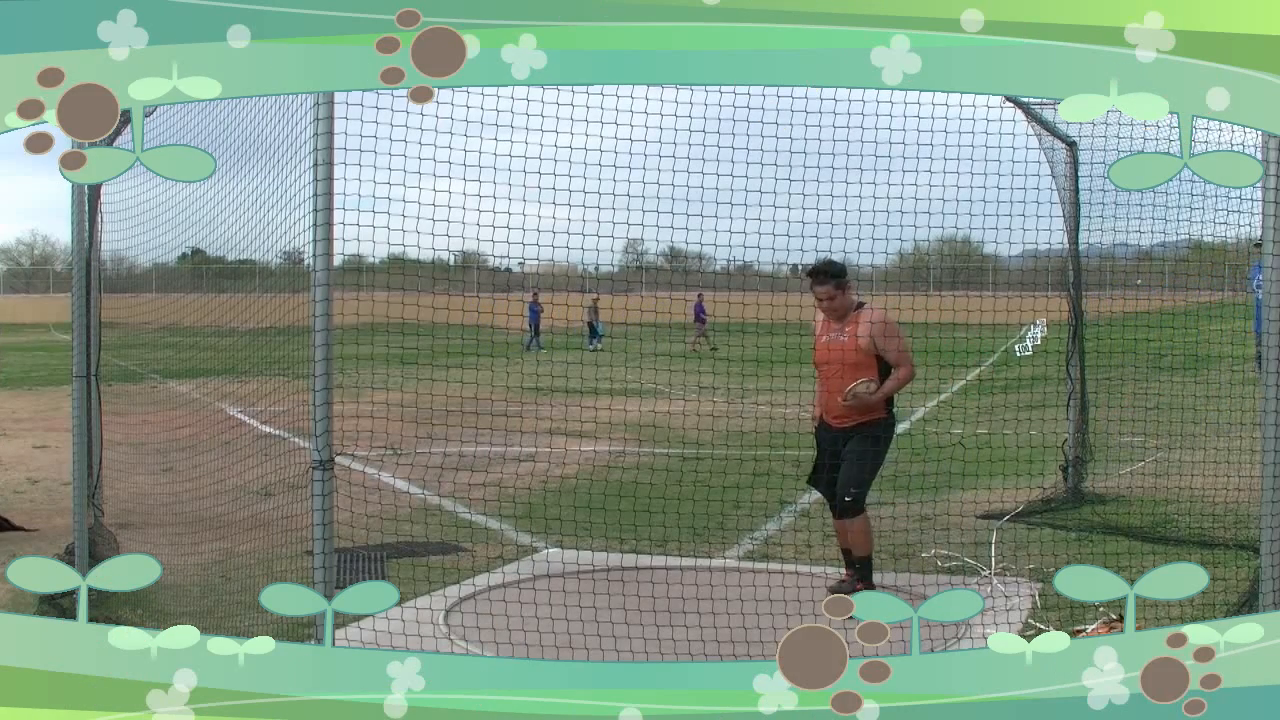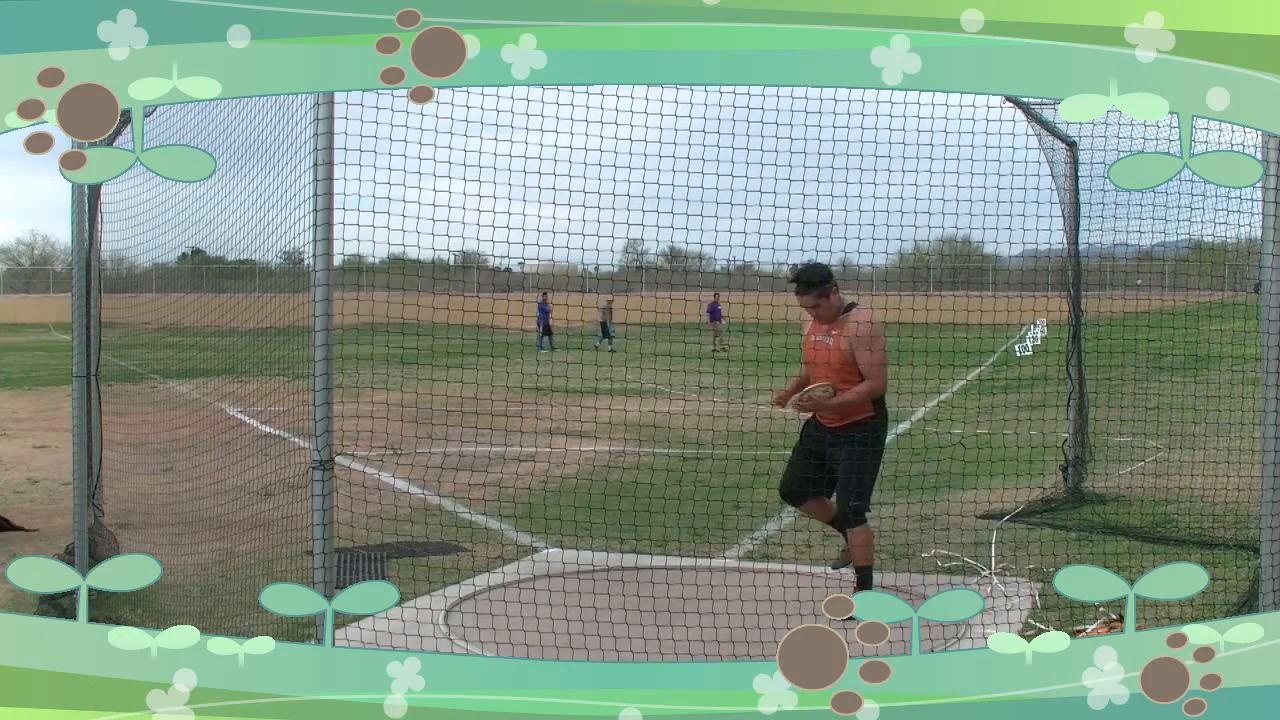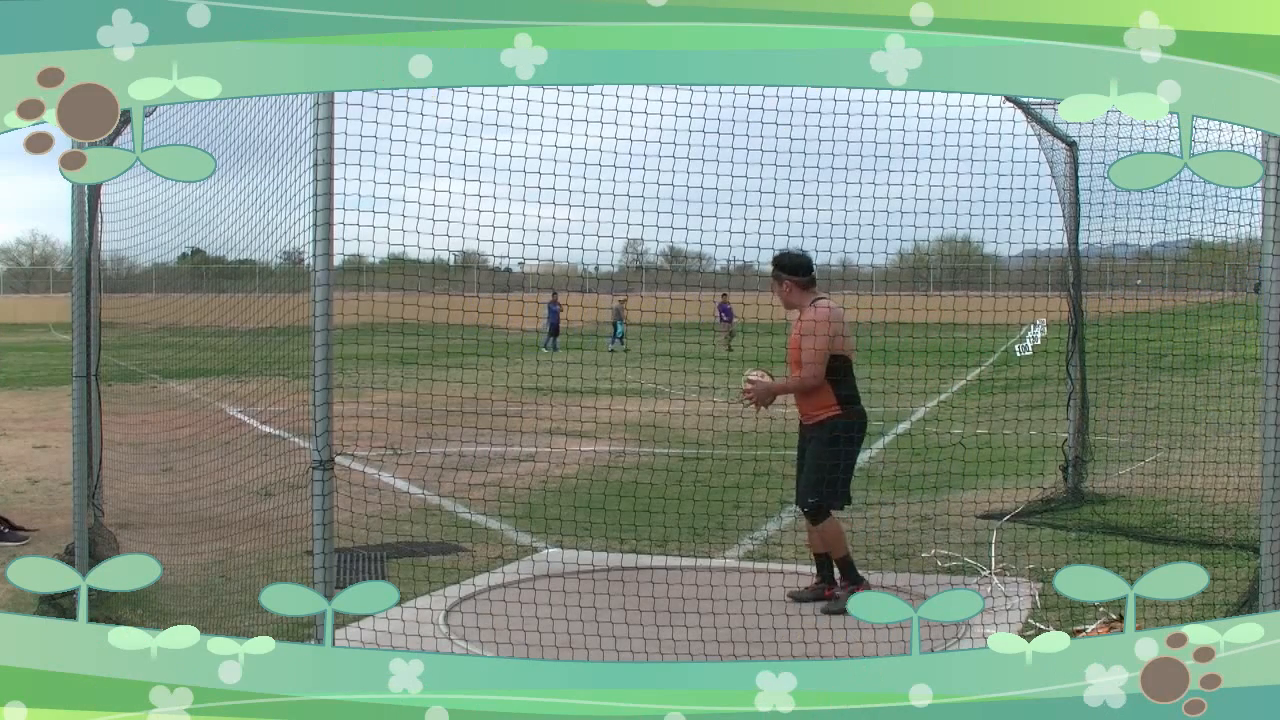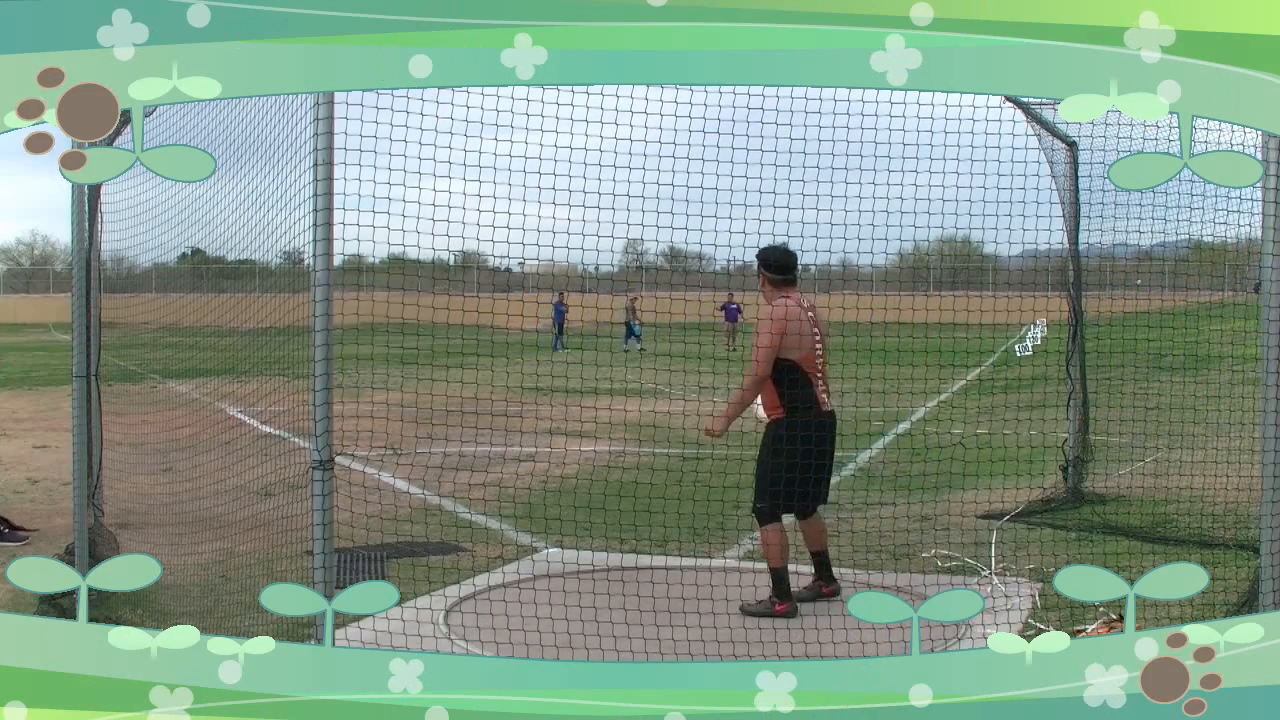
dt=0.5s
person 1, frame 1
left shoulder: (876, 321)
right shoulder: (820, 325)
left elbow: (906, 368)
left wrist: (875, 399)
right wrist: (818, 404)
left hip: (870, 428)
right hip: (830, 429)
left knee: (850, 499)
right knee: (837, 503)
left ankle: (868, 583)
right ankle: (853, 573)
person 1, frame 2
left shoulder: (862, 325)
right shoulder: (812, 323)
left elbow: (877, 385)
left wrist: (826, 403)
right wrist: (794, 388)
left hip: (860, 429)
right hip: (821, 425)
left knee: (850, 510)
right knee: (793, 489)
left ankle: (864, 592)
right ankle: (848, 532)
person 1, frame 3
left shoulder: (820, 315)
right shoulder: (806, 315)
left elbow: (811, 378)
left wrist: (770, 388)
right wrist: (770, 391)
left hip: (837, 424)
right hip: (815, 423)
left knee: (815, 505)
right knee: (811, 506)
left ankle: (851, 581)
right ankle: (826, 581)
person 1, frame 4
left shoulder: (778, 312)
right shoulder: (809, 310)
left elbow: (758, 373)
left wrist: (726, 417)
left hip: (792, 425)
right hip: (820, 420)
left knee: (767, 511)
right knee: (804, 506)
left ankle: (781, 599)
right ankle: (825, 580)
